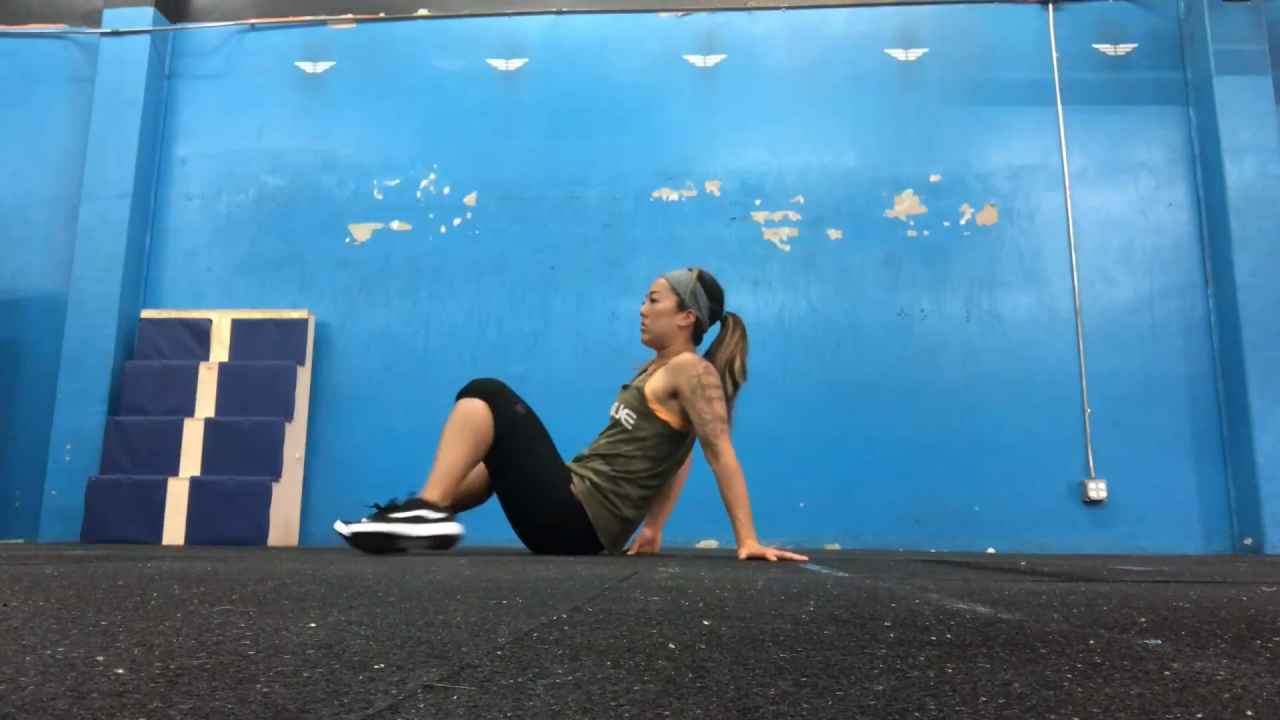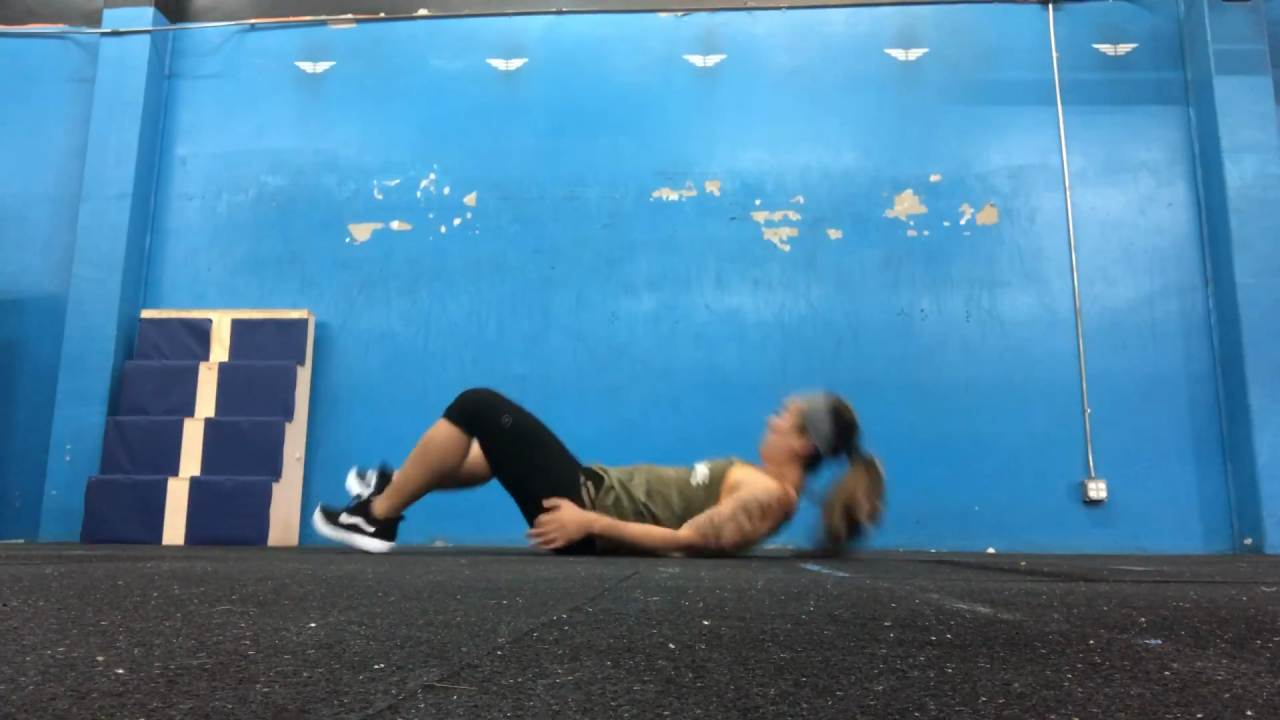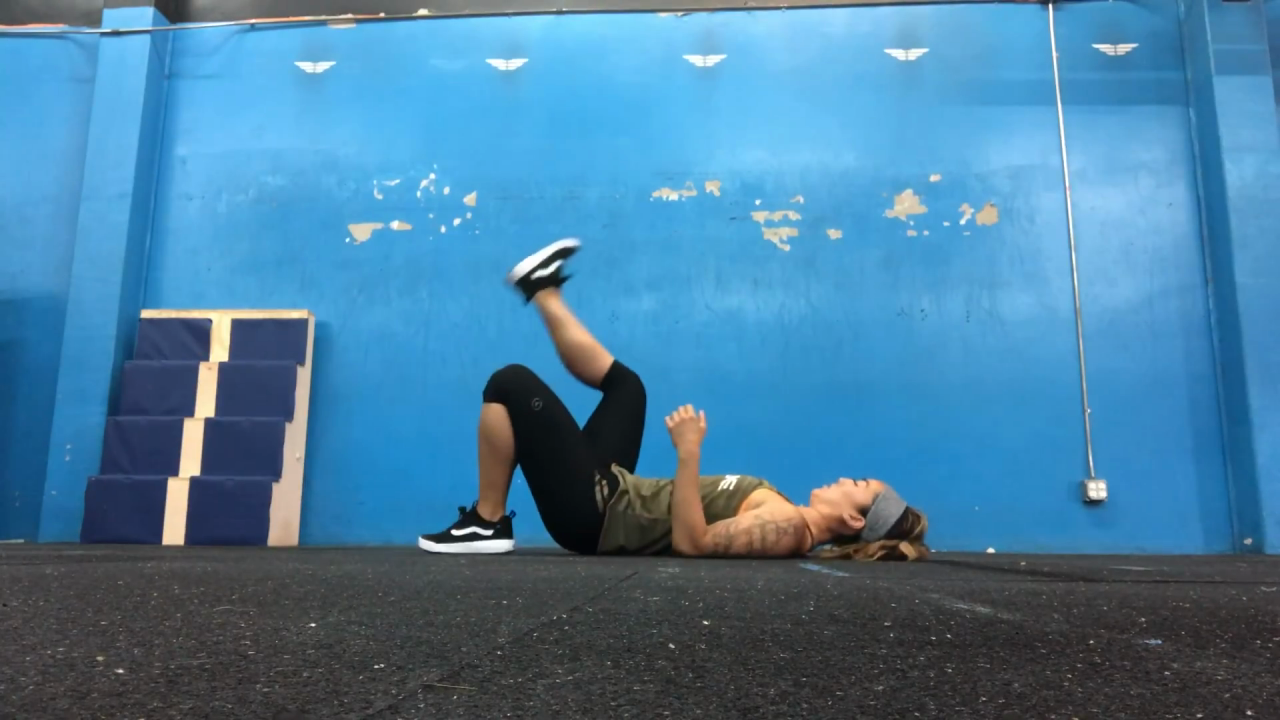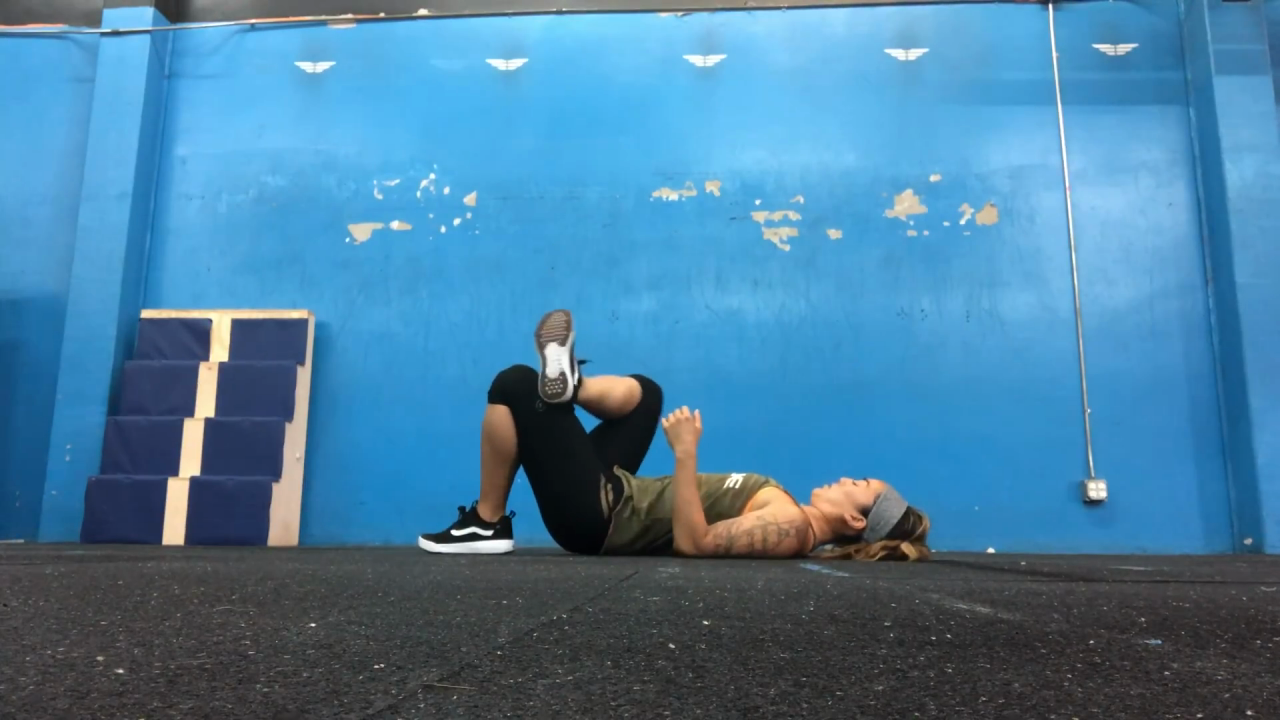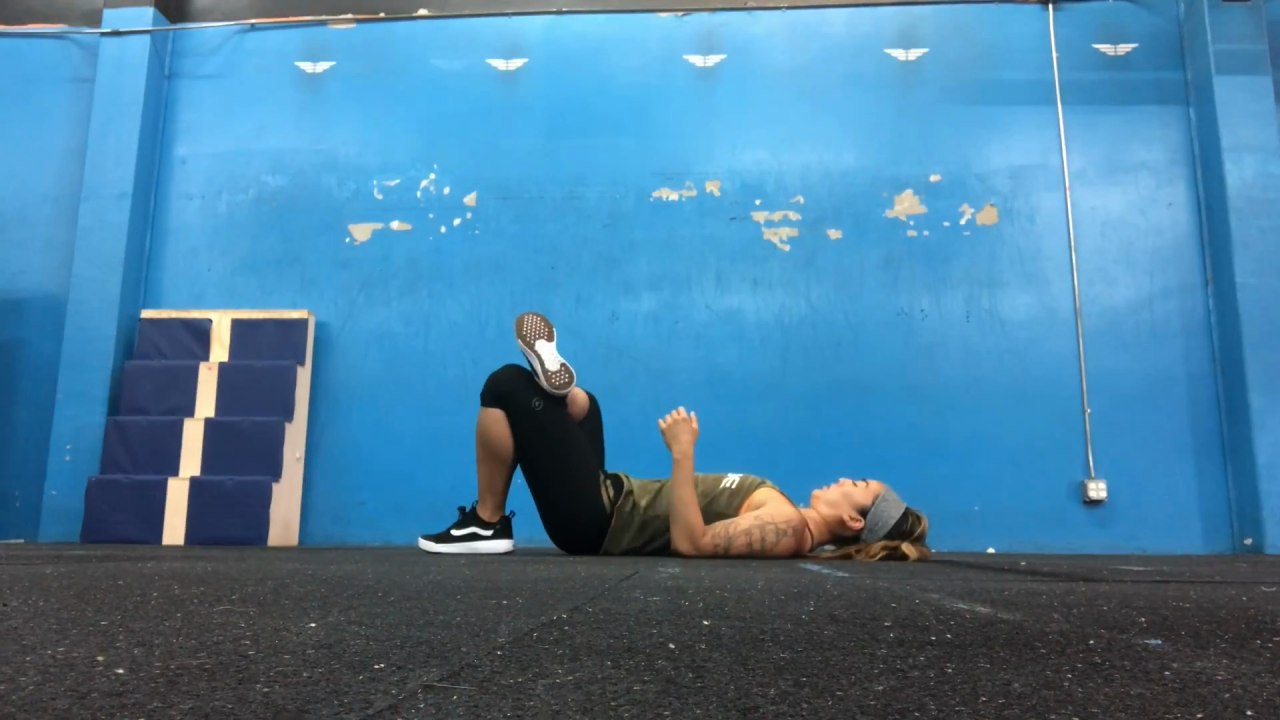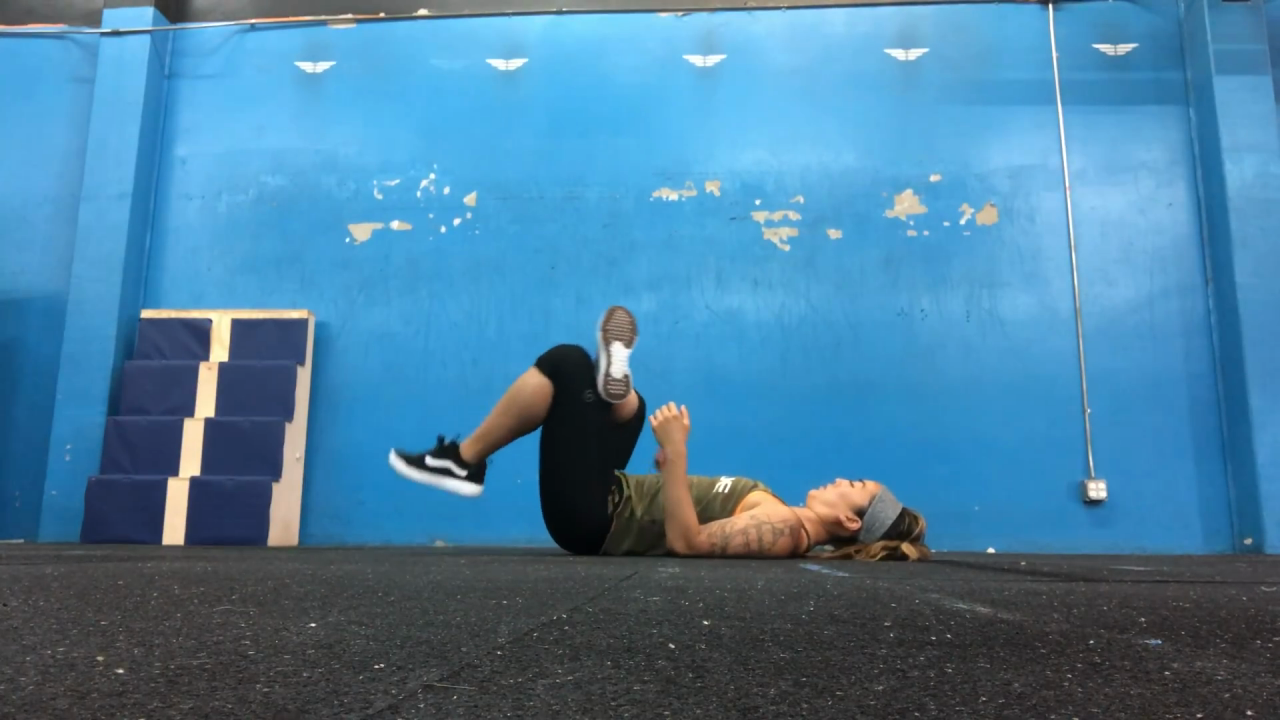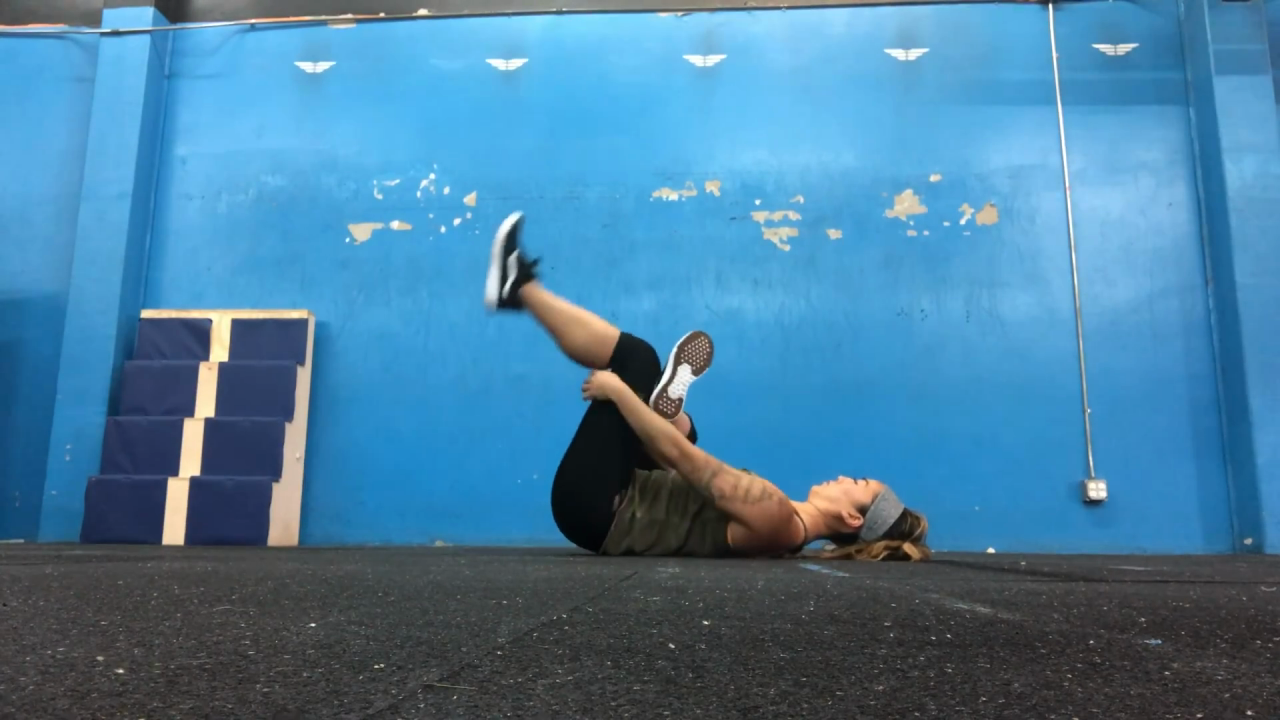
dt=0.7s
person 1, frame 1
left shoulder: (691, 371)
right shoulder: (657, 370)
left elbow: (721, 452)
right elbow: (674, 456)
left wrist: (747, 538)
right wrist: (651, 527)
left hip: (571, 521)
right hip: (577, 521)
left knee: (486, 394)
right knee: (502, 454)
left ankle: (428, 514)
right ankle: (402, 525)
person 1, frame 2
left shoulder: (768, 495)
right shoulder: (763, 481)
left elbow: (685, 540)
left wrist: (588, 523)
left hip: (591, 509)
right hip: (597, 490)
left knee: (478, 407)
right knee: (500, 446)
left ankle: (375, 518)
right ankle: (392, 485)
person 1, frame 3
left shoulder: (787, 530)
right shoulder: (791, 519)
left elbow: (690, 541)
left wrist: (688, 453)
left hip: (591, 514)
right hip: (609, 498)
left knee: (510, 383)
right knee: (624, 383)
left ankle: (486, 524)
right ankle: (544, 286)
person 1, frame 4
left shoulder: (790, 530)
right shoulder: (791, 516)
left elbow: (691, 540)
left wrist: (685, 453)
left hip: (593, 518)
right hip: (613, 496)
left knee: (514, 384)
right knee: (644, 391)
left ankle: (486, 524)
right ankle: (570, 385)
person 1, frame 5
left shoulder: (788, 530)
right shoulder: (791, 521)
left elbow: (689, 541)
left wrist: (682, 452)
left hip: (592, 520)
right hip: (606, 505)
left knee: (506, 385)
left ankle: (486, 524)
right ankle: (556, 383)
person 1, frame 6
left shoulder: (783, 533)
right shoulder: (785, 523)
left elbow: (684, 540)
left wrist: (676, 451)
right wrist: (675, 471)
left hip: (591, 520)
right hip: (607, 505)
left knee: (566, 361)
left ankle: (464, 461)
right ankle: (614, 389)
person 1, frame 7
left shoulder: (777, 519)
right shoulder: (787, 523)
left elbow: (682, 457)
right elbow: (687, 463)
left wrist: (616, 390)
left hip: (595, 513)
right hip: (610, 515)
left knee: (636, 359)
left ankle: (522, 288)
right ankle: (665, 403)
